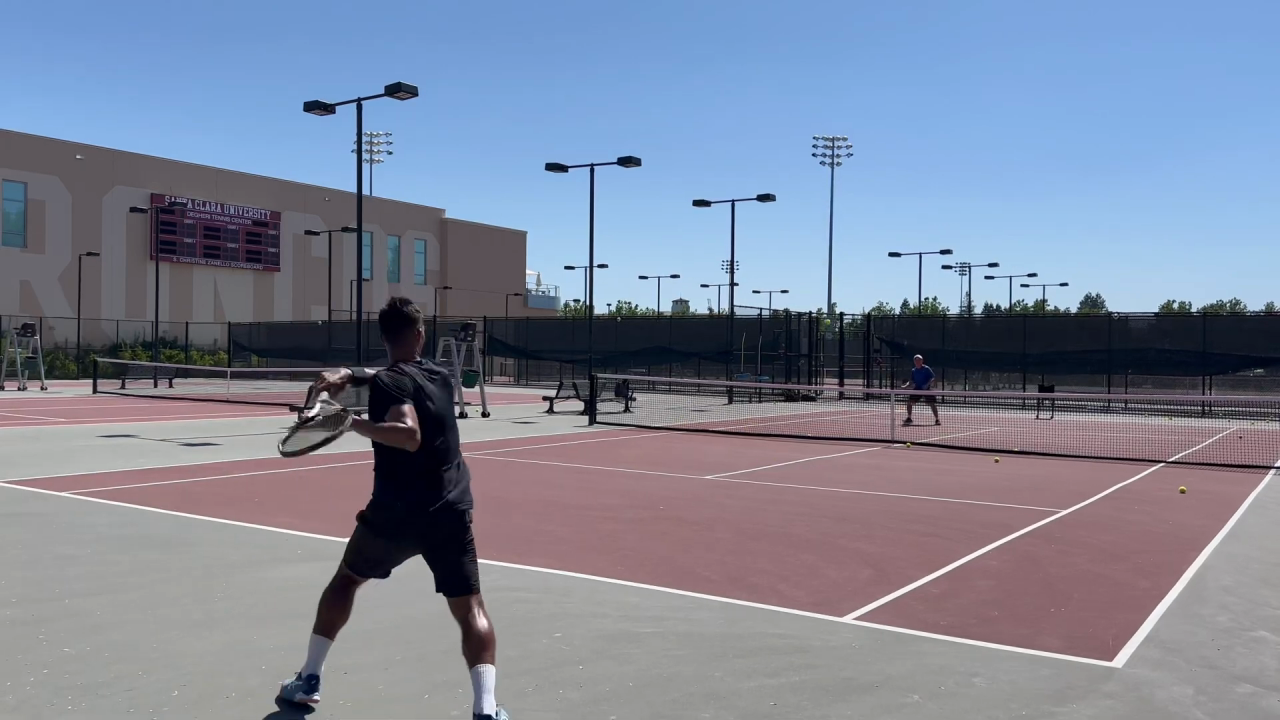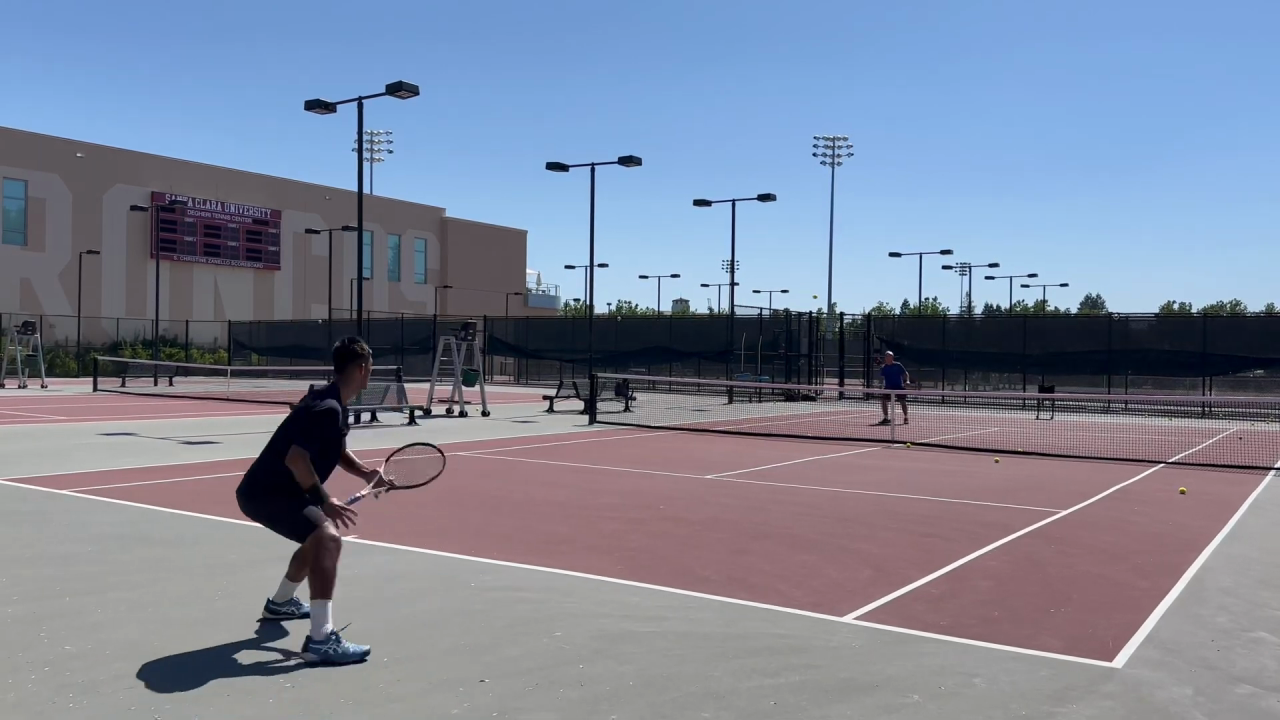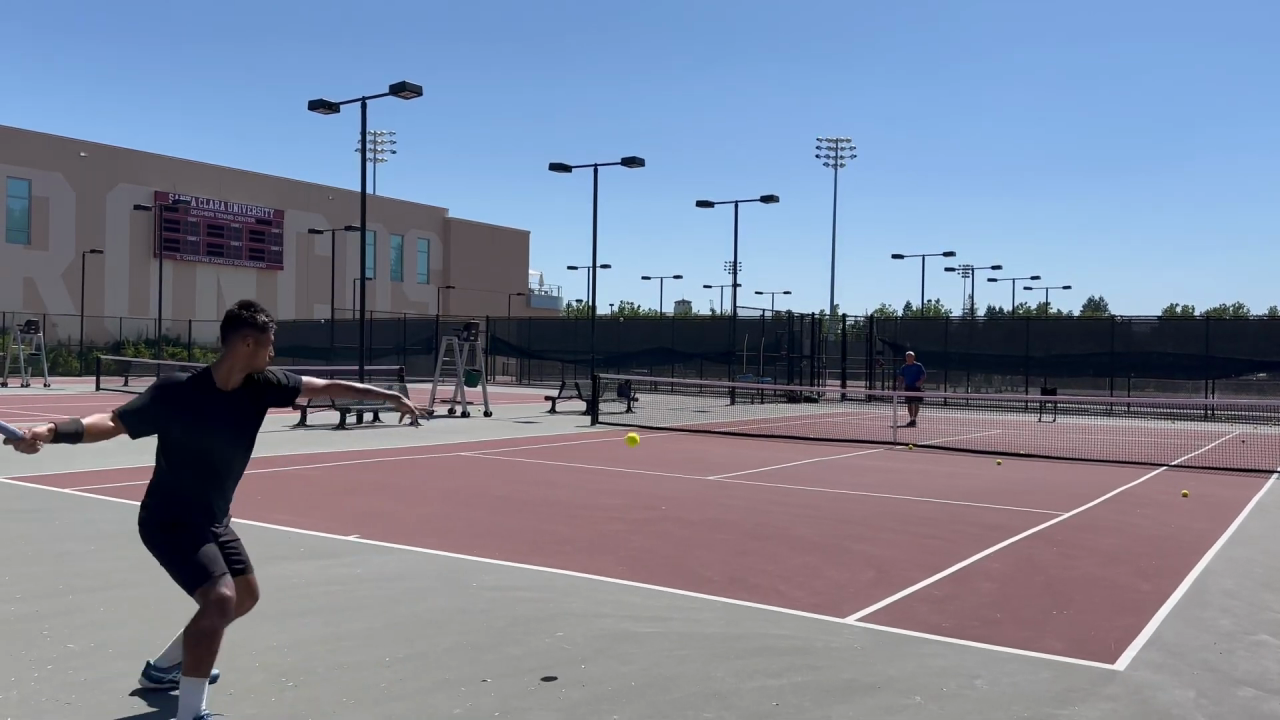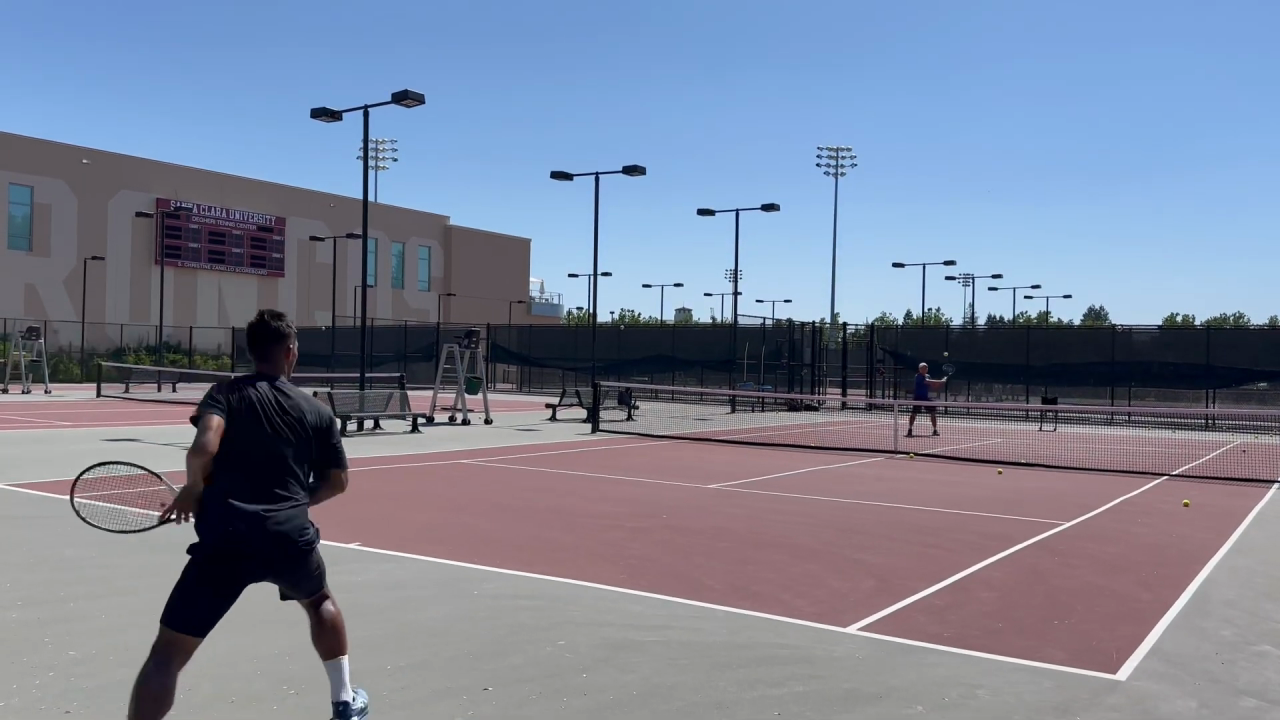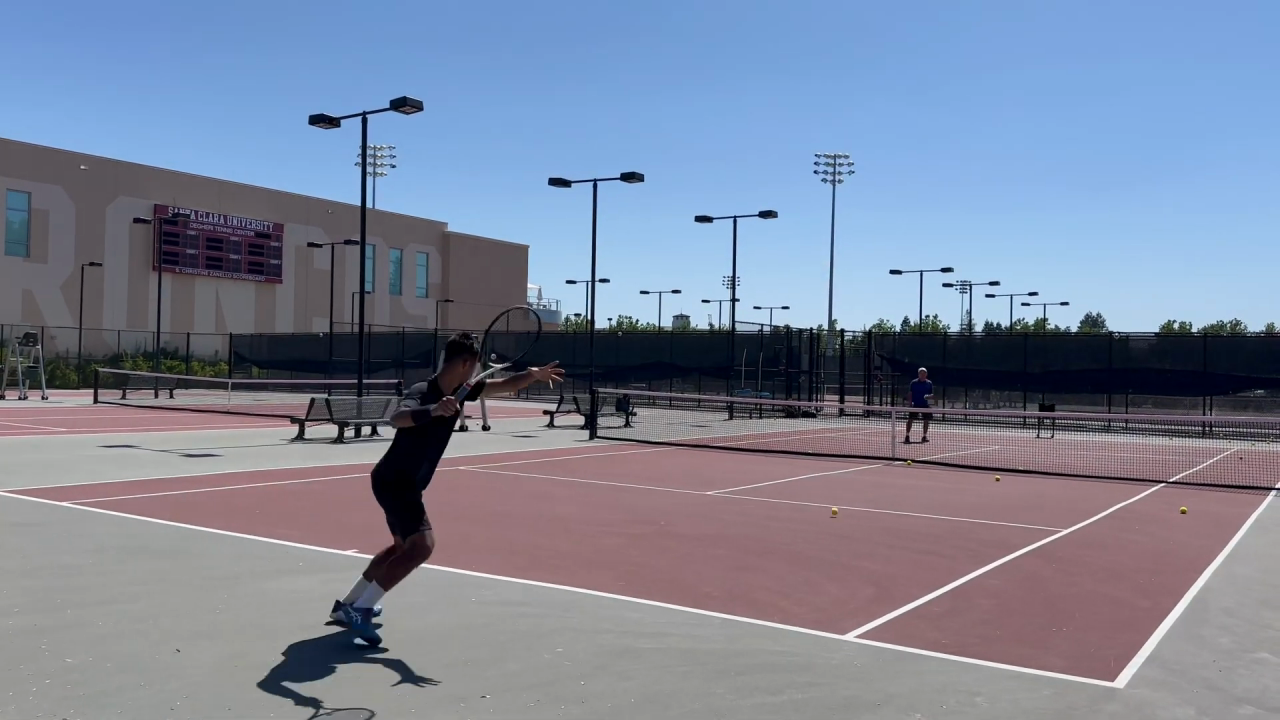
dt=1s
person 1, frame 1
left shoulder: (389, 382)
right shoulder: (441, 375)
left elbow: (408, 436)
left wrist: (356, 424)
right wrist: (349, 375)
left hip: (393, 516)
right hip: (450, 517)
left knee: (346, 581)
right knee: (470, 608)
left ankle: (308, 679)
person 1, frame 2
left shoulder: (335, 406)
right shoulder: (326, 409)
left elbow: (339, 454)
right elbow: (295, 458)
left wrist: (368, 473)
right wrist: (325, 503)
left hip: (279, 490)
right hip: (263, 491)
left knee: (323, 541)
right knee: (326, 539)
left ankle: (281, 601)
right ankle: (321, 638)
person 1, frame 3
left shoulder: (263, 382)
right shoulder: (176, 392)
left elbow: (325, 386)
right elbow: (111, 423)
left wrist: (390, 396)
right wrist: (48, 432)
left hip: (208, 519)
right hip: (169, 522)
left knee: (245, 595)
right knee: (221, 600)
left ankle: (164, 667)
person 1, frame 4
left shoulder: (227, 393)
right shoulder: (316, 410)
left elbow: (204, 451)
right elbow: (338, 481)
left wrist: (191, 492)
left hip: (224, 538)
right hip: (291, 538)
left knee: (167, 654)
right knee: (319, 599)
person 1, frame 5
left shoulder: (457, 388)
right shoulder: (420, 393)
left elbow: (502, 385)
right elbow: (400, 418)
left wrist: (531, 374)
right wrist: (434, 411)
left hip: (409, 480)
right hip: (393, 481)
left knee: (407, 544)
right knee: (421, 546)
left ankle: (354, 601)
right ankle: (357, 609)
